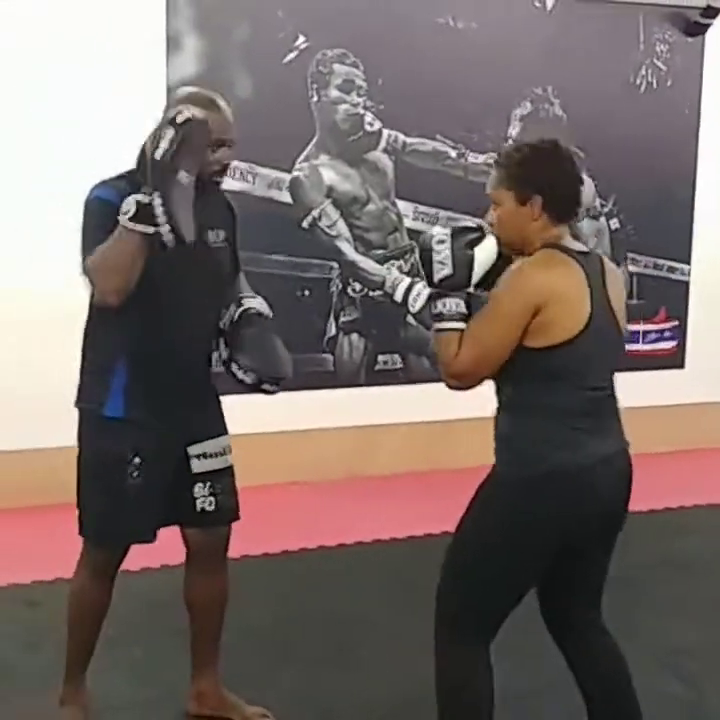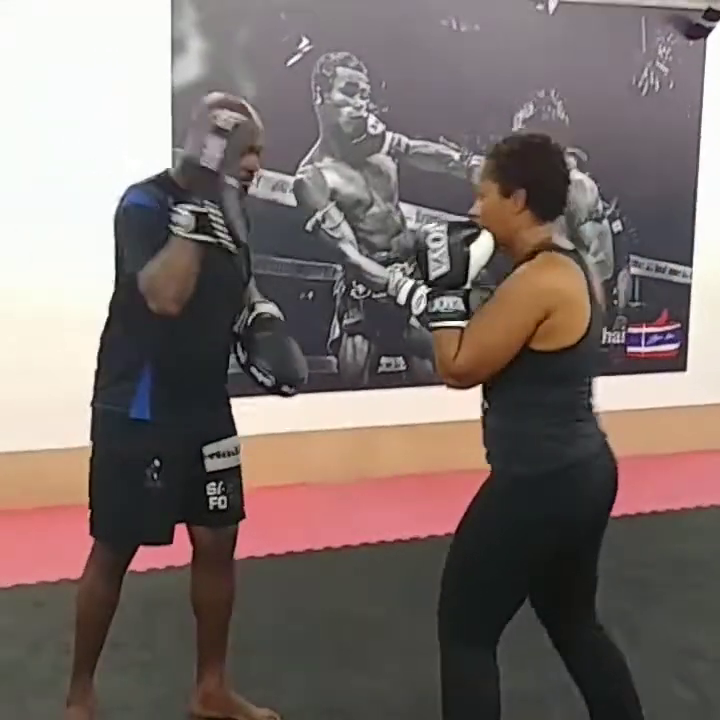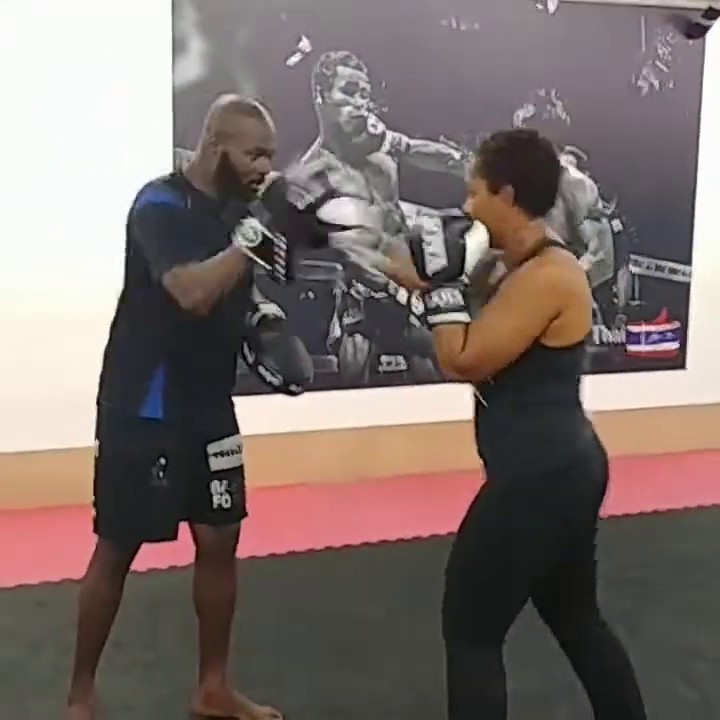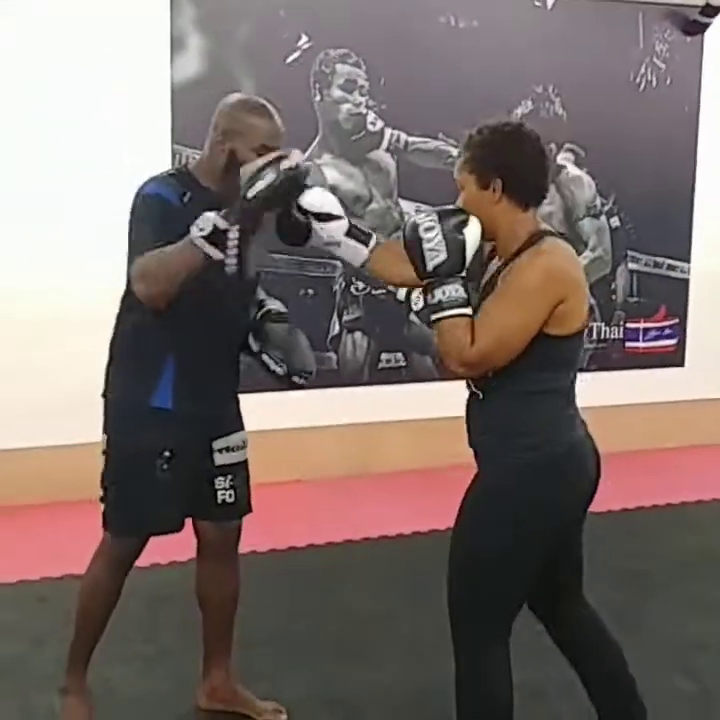
dt=0.1s
person 1, frame 1
left shoulder: (213, 204)
right shoulder: (115, 198)
right elbow: (109, 288)
left wrist: (251, 317)
right wrist: (150, 195)
left hip: (194, 407)
right hip: (121, 411)
left knee: (210, 542)
right knee: (104, 553)
person 1, frame 2
left shoulder: (227, 205)
right shoulder: (143, 205)
right elbow: (166, 296)
left wrist: (264, 325)
right wrist: (197, 205)
left hip: (206, 408)
right hip: (138, 412)
left knee: (217, 542)
right knee: (114, 553)
person 1, frame 3
left shoulder: (240, 207)
right shoulder: (162, 204)
right elbow: (193, 293)
left wrist: (266, 330)
right wrist: (263, 229)
left hip: (208, 407)
right hip: (142, 409)
left knee: (219, 540)
right knee: (118, 550)
person 1, frame 4
left shoulder: (236, 205)
right shoulder: (163, 198)
right elbow: (149, 286)
left wrist: (266, 318)
right wrist: (228, 220)
left hip: (214, 400)
right hip: (148, 402)
left knee: (222, 537)
right knee: (124, 543)
person 2, frame 1
left shoulder: (531, 279)
right shoulder: (602, 273)
left elbow: (459, 369)
left wrist: (448, 290)
right wrist: (472, 279)
left hip: (539, 485)
right hip: (601, 474)
left knee: (461, 629)
right knee: (579, 621)
person 2, frame 2
left shoulder: (536, 280)
right shoulder: (572, 268)
left elbow: (459, 367)
left wrist: (444, 288)
right wrist: (457, 282)
left hip: (535, 486)
right hip: (587, 473)
left knee: (464, 633)
right knee: (574, 621)
person 2, frame 3
left shoulder: (551, 272)
right shoulder: (534, 256)
left elbow: (460, 362)
right elbow: (437, 276)
left wrist: (445, 281)
left hip: (536, 482)
right hip: (568, 469)
left knee: (470, 630)
right knee: (574, 616)
person 2, frame 4
left shoulder: (545, 265)
right shoulder: (517, 256)
left elbow: (468, 358)
right elbow: (420, 272)
left wrist: (444, 276)
right wrist: (336, 232)
left hip: (534, 474)
right hip: (558, 463)
left knee: (477, 626)
right knee: (563, 605)
person 3, frame 1
left shoulder: (371, 131)
right shoulder: (308, 177)
left elbow: (418, 149)
right elbow: (345, 253)
left wrist: (468, 162)
right wrist: (401, 288)
left hip: (411, 268)
right hip: (363, 287)
left knee: (427, 371)
right knee: (350, 379)
person 3, frame 2
left shoulder: (373, 133)
right shoulder: (312, 179)
left elbow: (421, 152)
right elbow: (349, 255)
left wrist: (469, 164)
right wrist: (403, 290)
left hip: (413, 270)
right hip: (366, 288)
left knee: (430, 374)
right knee: (354, 381)
person 3, frame 3
left shoulder: (374, 134)
right shoulder: (313, 176)
left elbow: (422, 150)
right elbow: (349, 254)
left wrist: (467, 163)
right wrist: (404, 292)
right hip: (367, 290)
left knee: (431, 374)
right knee: (355, 379)
person 3, frame 4
left shoulder: (373, 131)
right shoulder: (312, 174)
left elbow: (421, 148)
right hip: (367, 287)
left knee: (430, 371)
right knee: (355, 378)
